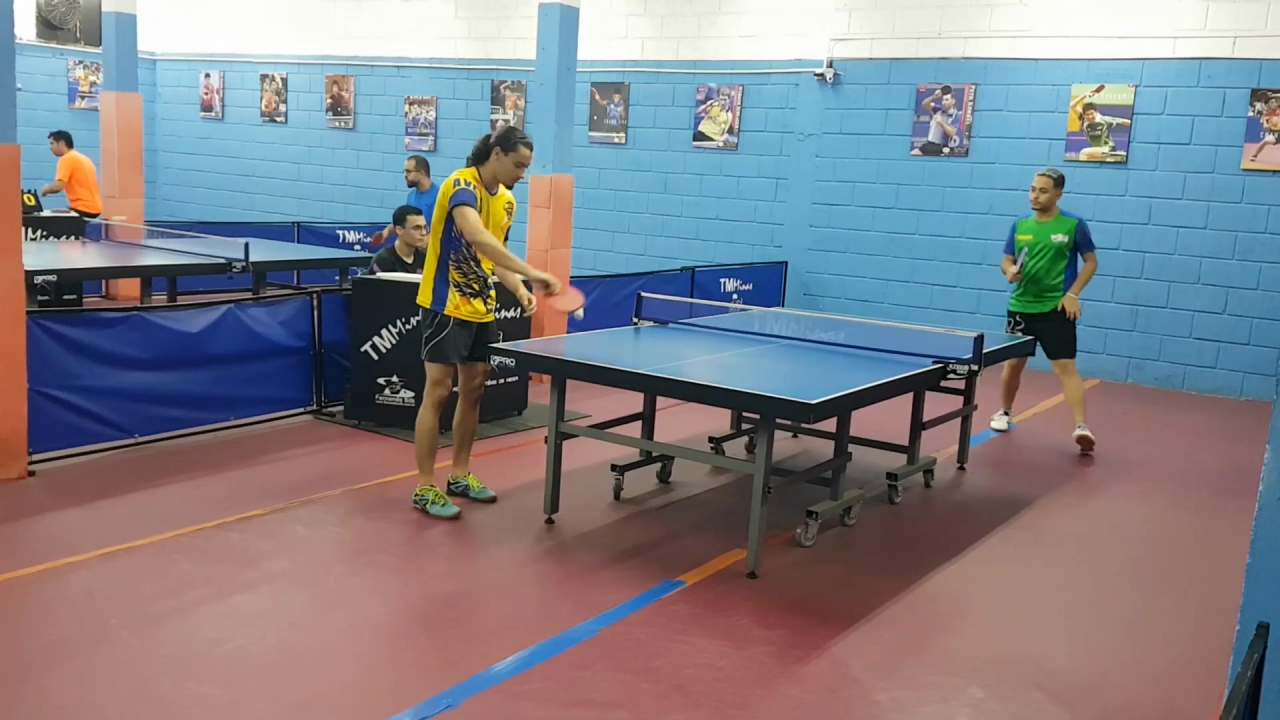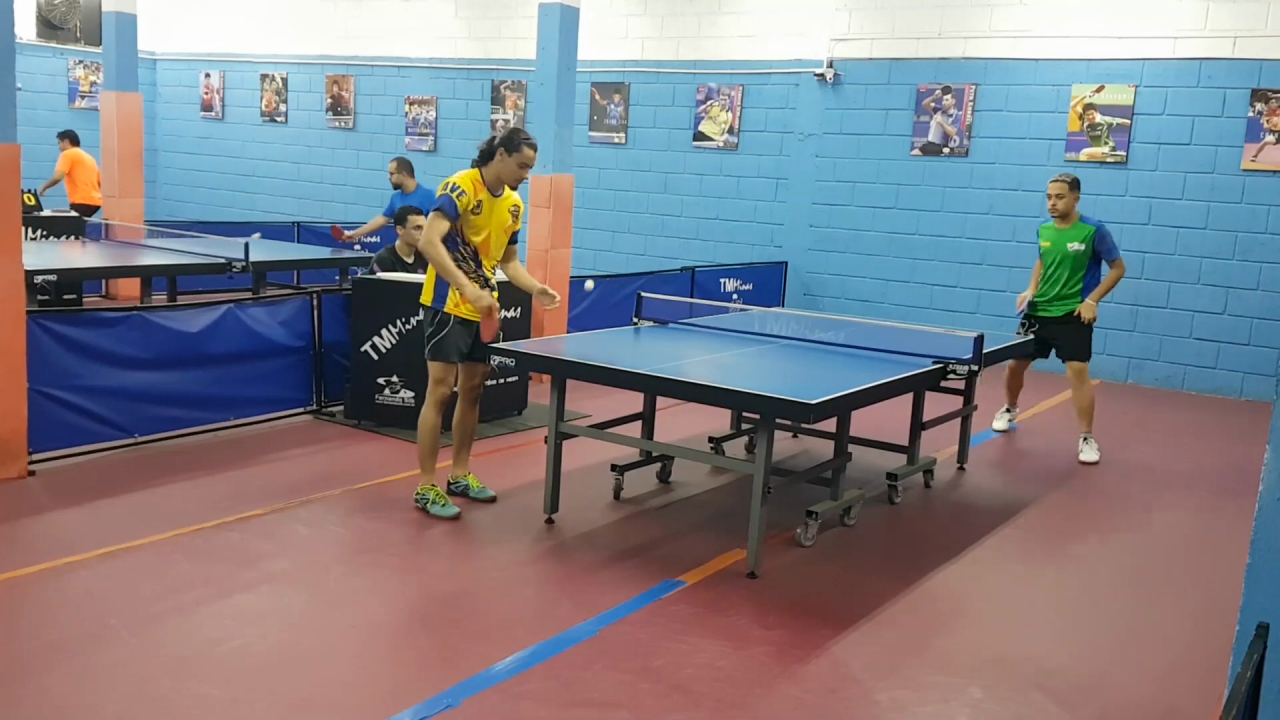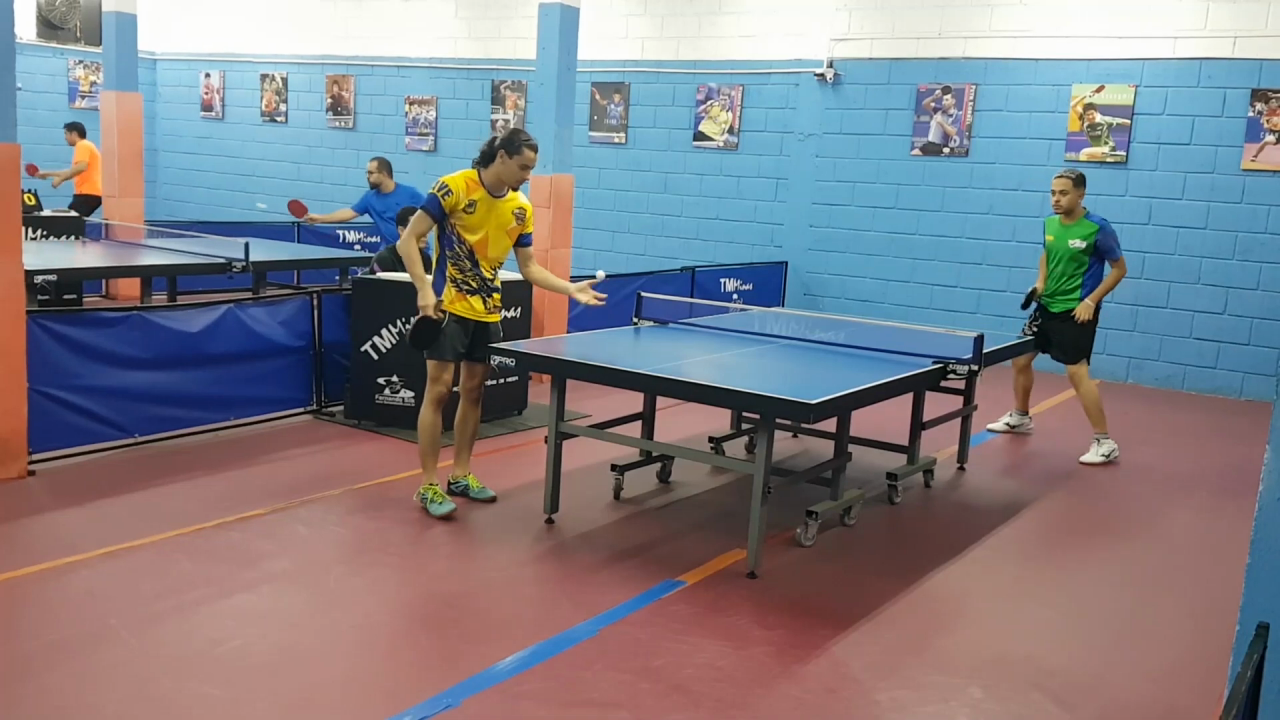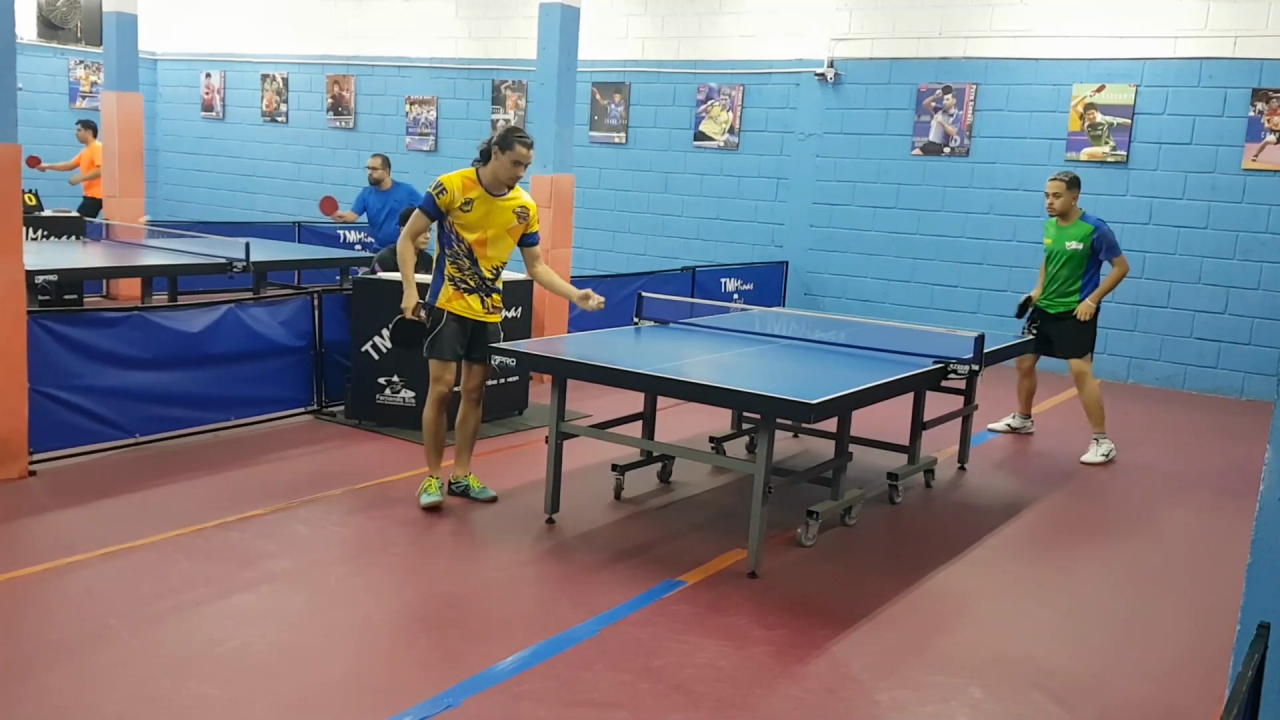
dt=0.2s
person 1, frame 1
left shoulder: (507, 200)
right shoulder: (461, 185)
right elbow: (476, 237)
left wrist: (518, 289)
right wrist: (531, 273)
left hip: (482, 309)
right hip: (446, 306)
left knee: (473, 392)
right knee: (437, 392)
left ankle: (460, 475)
right ankle: (425, 487)
person 1, frame 2
left shoulder: (514, 204)
right shoulder: (459, 188)
right elbow: (429, 243)
left wrist: (535, 288)
right wrist: (467, 288)
left hip: (484, 310)
right hip: (448, 305)
left knee: (472, 391)
right knee: (440, 391)
left ankle: (460, 475)
right ankle: (426, 487)
person 1, frame 3
left shoulder: (520, 207)
right shoulder: (453, 187)
left elbow: (529, 266)
right elbow: (408, 239)
left wrist: (570, 288)
right wrist: (424, 289)
left hip: (488, 311)
right hip: (447, 306)
left knee: (473, 391)
right knee: (438, 390)
left ankle: (460, 475)
right ankle: (429, 485)
person 1, frame 4
left shoulder: (525, 207)
right shoulder: (451, 187)
left elbow: (536, 266)
right elbow: (407, 238)
left wrist: (574, 294)
right wrist: (409, 290)
left hip: (488, 311)
right hip: (447, 305)
left knee: (474, 392)
right knee: (441, 389)
left ankle: (461, 475)
right ankle: (433, 477)
person 2, frame 1
left shoulder: (1074, 225)
right shoulder: (1019, 225)
left elbow: (1091, 261)
right elbow: (1007, 261)
left wrist: (1073, 294)
right wrist: (1011, 272)
left hip: (1056, 309)
right hip: (1021, 308)
left knee: (1065, 367)
right knee: (1013, 363)
left ankle: (1081, 429)
right ankle: (1005, 412)
person 2, frame 2
left shoulder: (1094, 231)
right shoulder: (1044, 230)
left elbow: (1118, 268)
left wrist: (1092, 300)
right wrist: (1031, 289)
left hip: (1073, 314)
right hip: (1038, 311)
left knee: (1078, 371)
right knee: (1015, 364)
left ankle: (1087, 438)
right ankle: (1009, 409)
person 2, frame 3
left shoulder: (1098, 228)
right shoulder: (1049, 223)
left elbow: (1119, 268)
left wrist: (1091, 301)
right wrist: (1040, 283)
left hip: (1075, 312)
right hip: (1046, 307)
left knee: (1076, 372)
right knee: (1020, 360)
left ankle: (1104, 441)
right ankle: (1020, 417)
person 2, frame 4
left shoulder: (1095, 229)
right shoulder: (1049, 226)
left elbow: (1121, 267)
left wrist: (1092, 300)
right wrist: (1038, 289)
left hip: (1076, 313)
right hip: (1044, 309)
left knee: (1081, 371)
right knee: (1024, 362)
left ankle: (1102, 441)
right ankle: (1023, 419)
